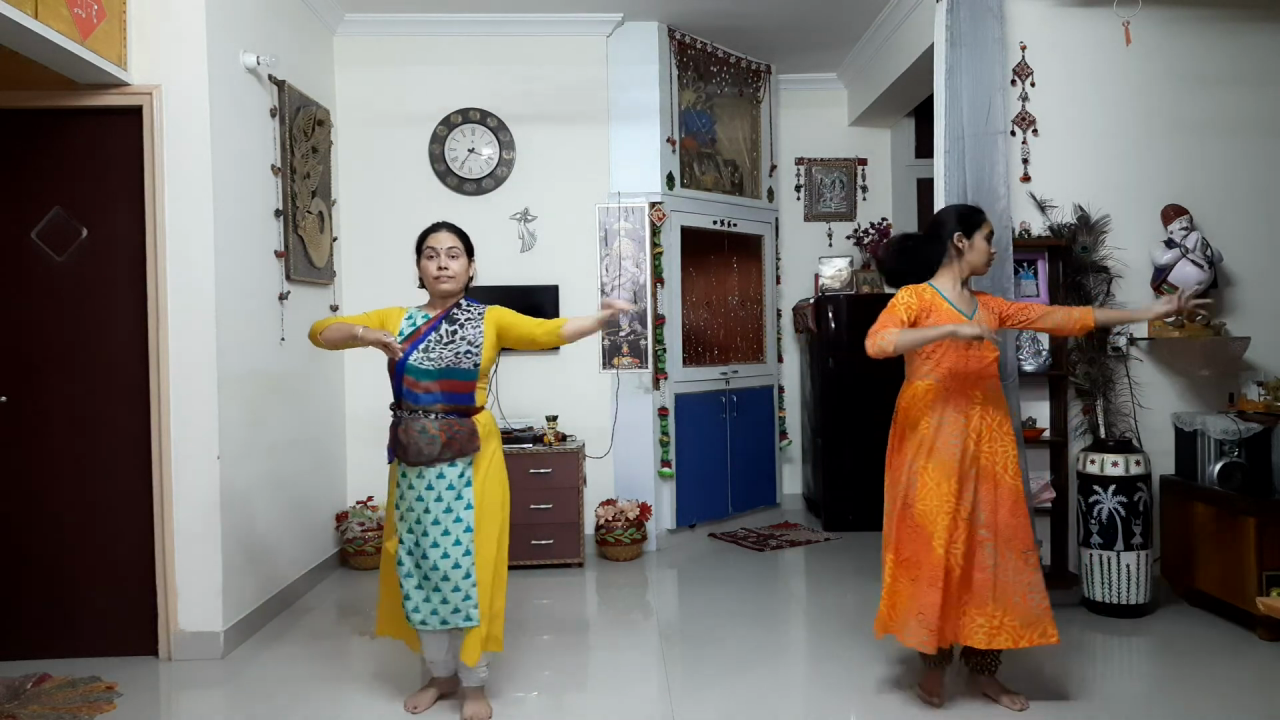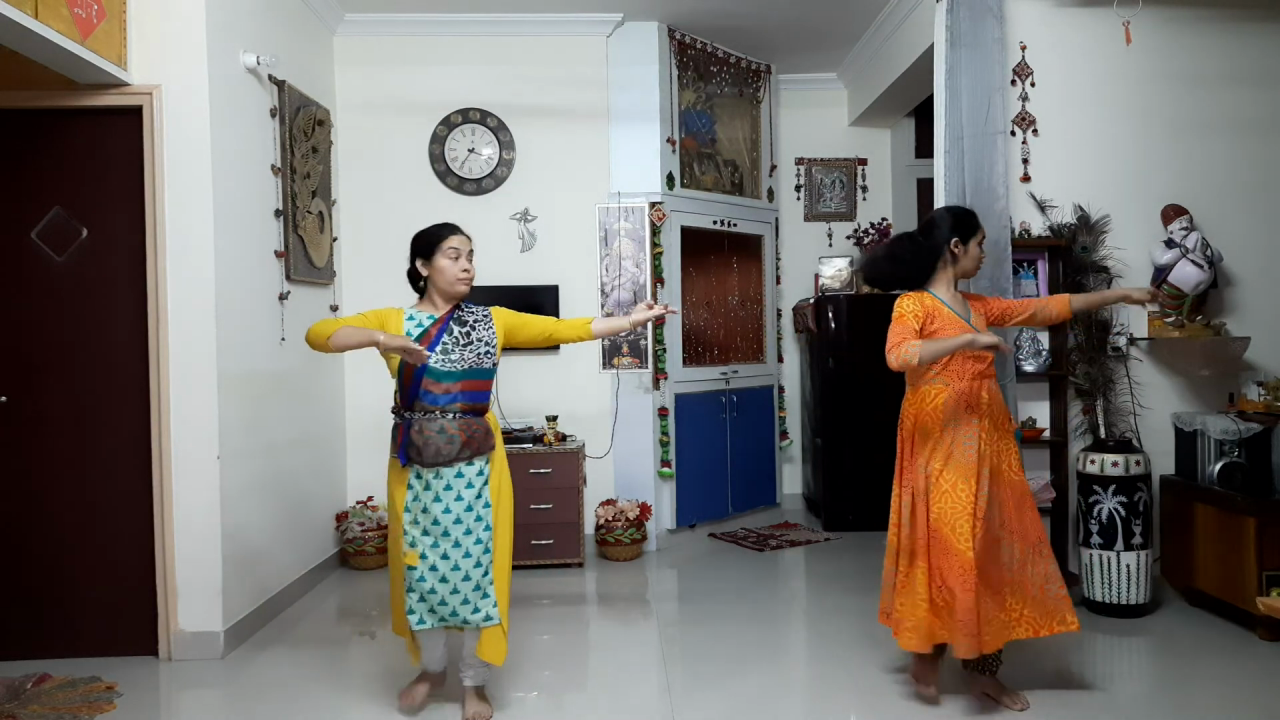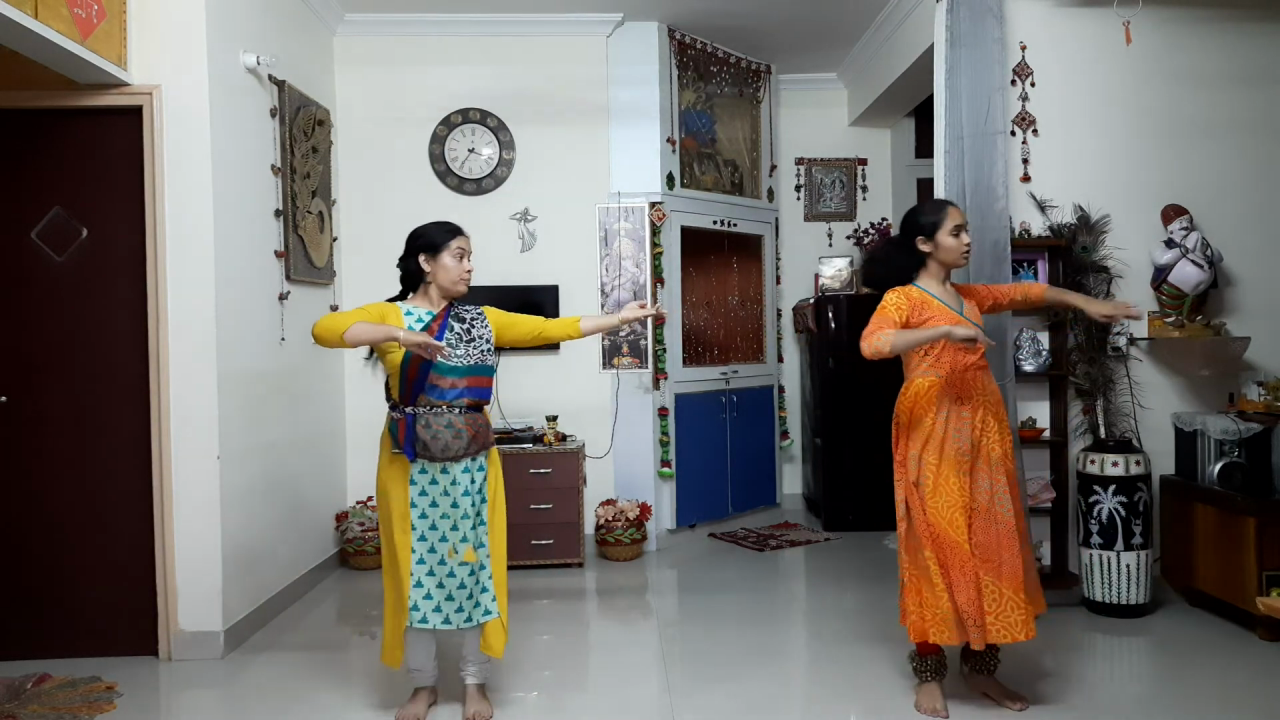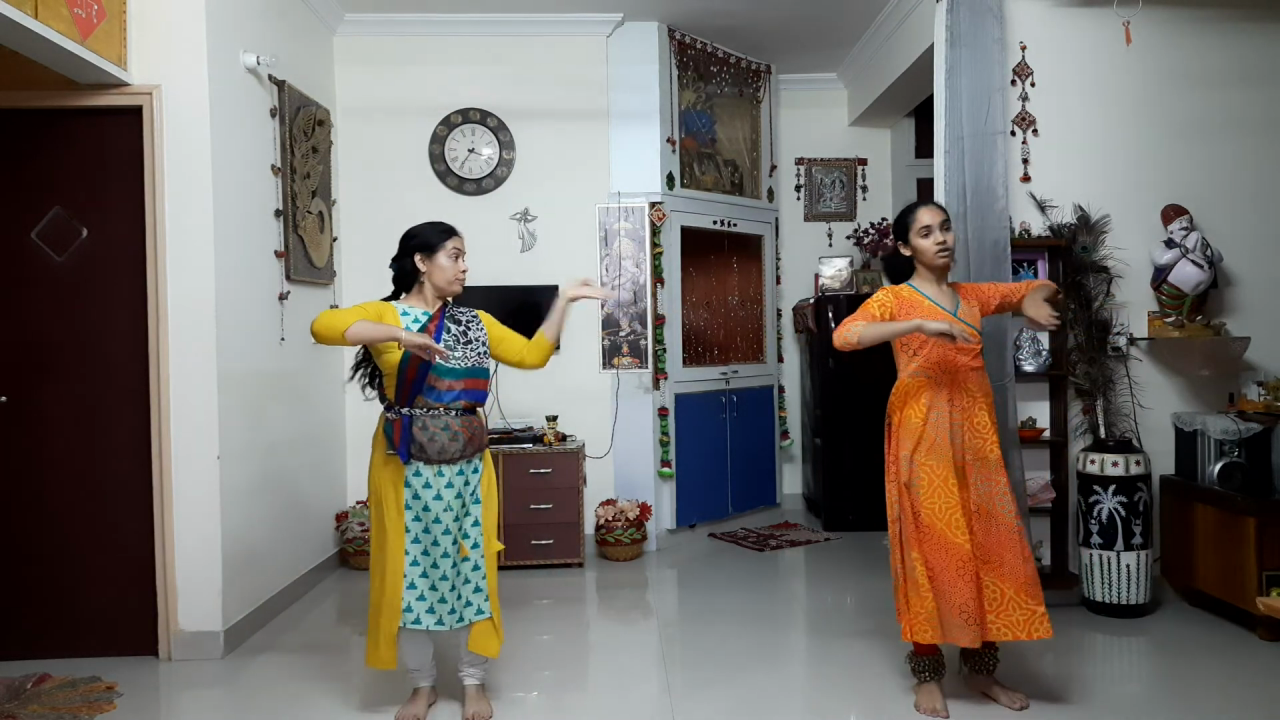
dt=0.2s
person 1, frame 1
left shoulder: (990, 304)
right shoulder: (916, 298)
left elbow: (1064, 319)
right elbow: (876, 344)
left wrist: (1144, 311)
right wrist: (960, 331)
left hip: (988, 437)
right hip: (934, 435)
left knee: (993, 545)
right knee: (934, 544)
left ankle: (984, 669)
right ankle: (932, 656)
person 1, frame 2
left shoulder: (978, 304)
right shoulder: (914, 305)
left elbow: (1044, 309)
right elbow: (898, 356)
left wrist: (1115, 296)
right wrist: (970, 340)
left hip: (988, 438)
right hip: (937, 442)
left knee: (997, 546)
right knee: (947, 550)
left ankle: (981, 668)
right ankle: (926, 647)
person 1, frame 3
left shoulder: (974, 295)
right shoulder: (901, 299)
left elbow: (1035, 291)
right elbow: (872, 344)
left wrist: (1087, 302)
right wrist: (948, 331)
left hip: (984, 431)
right hip: (932, 434)
left knee: (993, 544)
right knee: (938, 545)
left ankle: (980, 667)
right ankle: (928, 675)
person 1, frame 4
left shoulder: (973, 295)
right shoulder: (894, 299)
left elbow: (1039, 286)
right elbow: (844, 336)
left wrist: (1035, 299)
right wrist: (919, 325)
left hip: (976, 434)
right hip: (923, 435)
left knee: (991, 544)
right knee: (932, 547)
left ankle: (981, 669)
right ankle: (927, 676)
person 2, frame 1
left shoulder: (489, 319)
right shoulder: (396, 319)
left elbow: (550, 332)
right elbow: (321, 332)
left wrist: (601, 318)
right wrist: (363, 334)
left hip: (468, 463)
right hip: (412, 463)
left knee: (467, 566)
right knee: (417, 565)
right ankle: (443, 672)
person 2, frame 2
left shoulder: (492, 321)
right shoulder: (391, 320)
left elbow: (564, 329)
right elbow: (318, 335)
left wrist: (631, 321)
right wrist: (383, 340)
left hip: (476, 465)
right hip: (416, 466)
left knee: (478, 566)
right knee: (419, 567)
right ankle: (431, 666)
person 2, frame 3
left shoulder: (482, 319)
right shoulder: (389, 315)
left elbow: (552, 329)
right elbow: (324, 330)
left wrist: (618, 317)
right wrist: (400, 336)
left hip: (472, 460)
right hip: (412, 463)
left knee: (477, 562)
right knee: (417, 567)
person 2, frame 4
left shoulder: (475, 321)
right shoulder: (385, 315)
left elbow: (533, 355)
right elbow: (324, 327)
left wrist: (565, 302)
right wrist: (400, 338)
left hip: (466, 462)
right hip: (406, 463)
left knee: (470, 563)
right knee: (413, 567)
